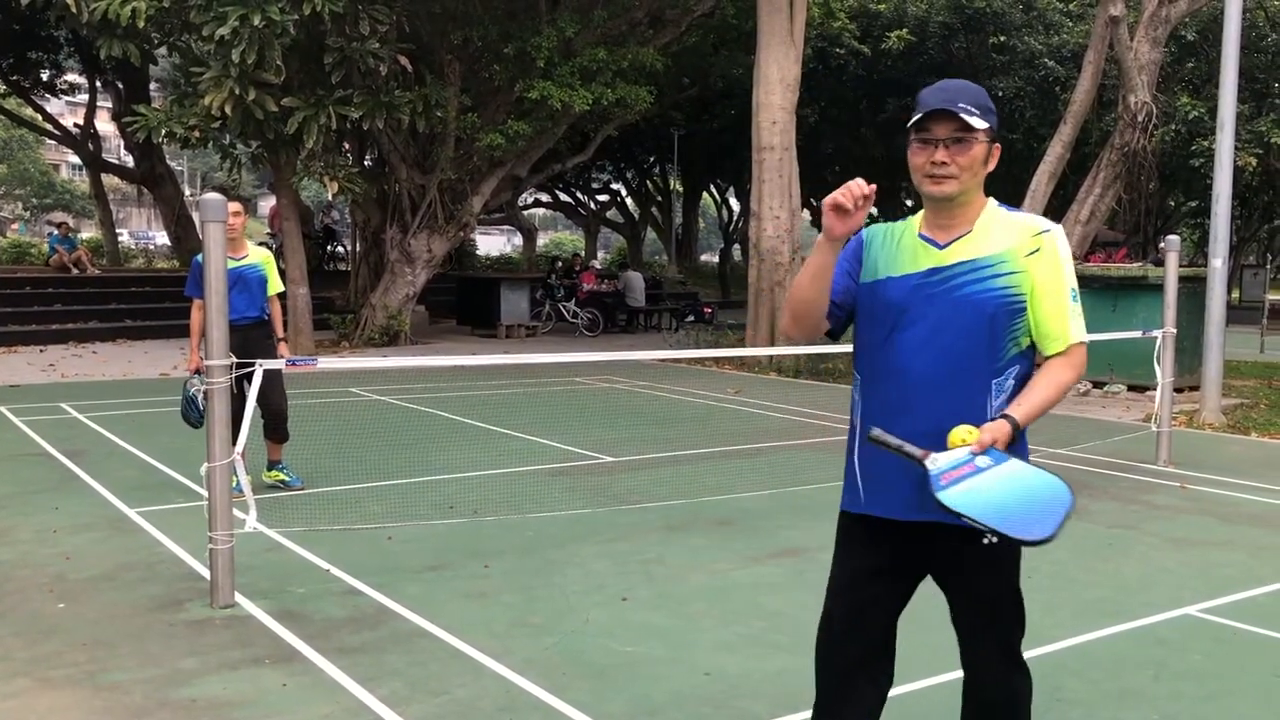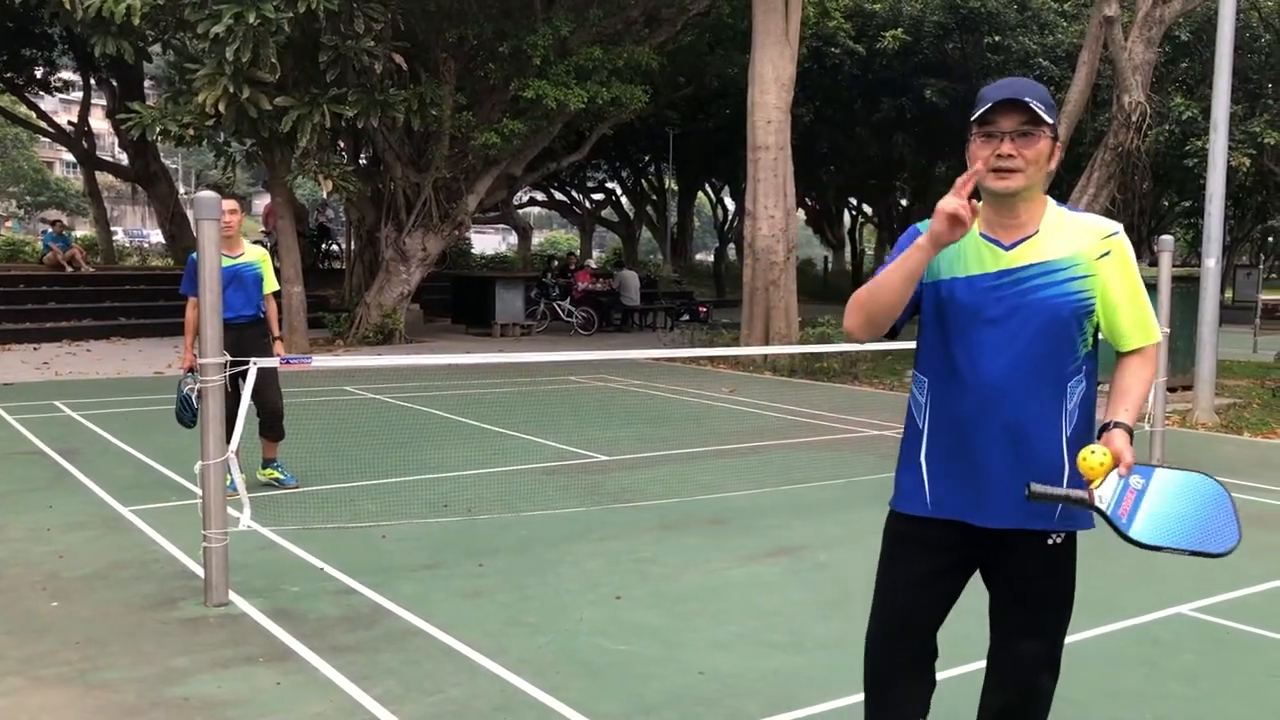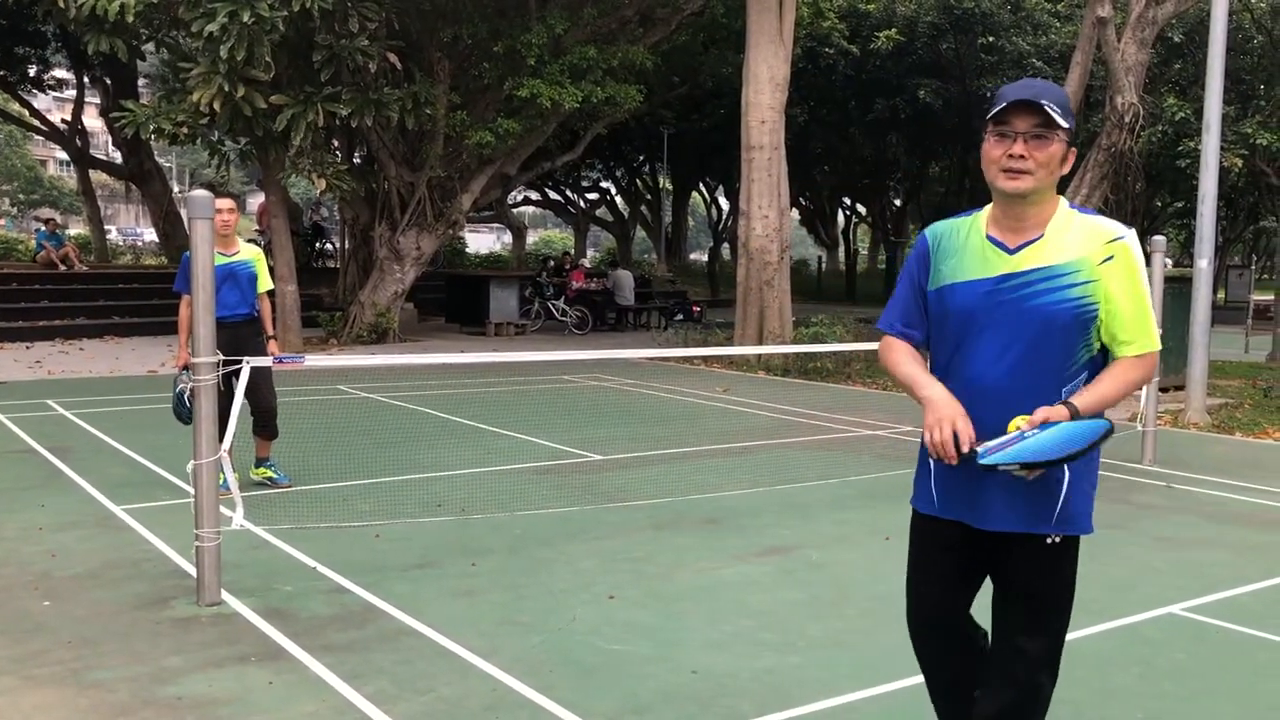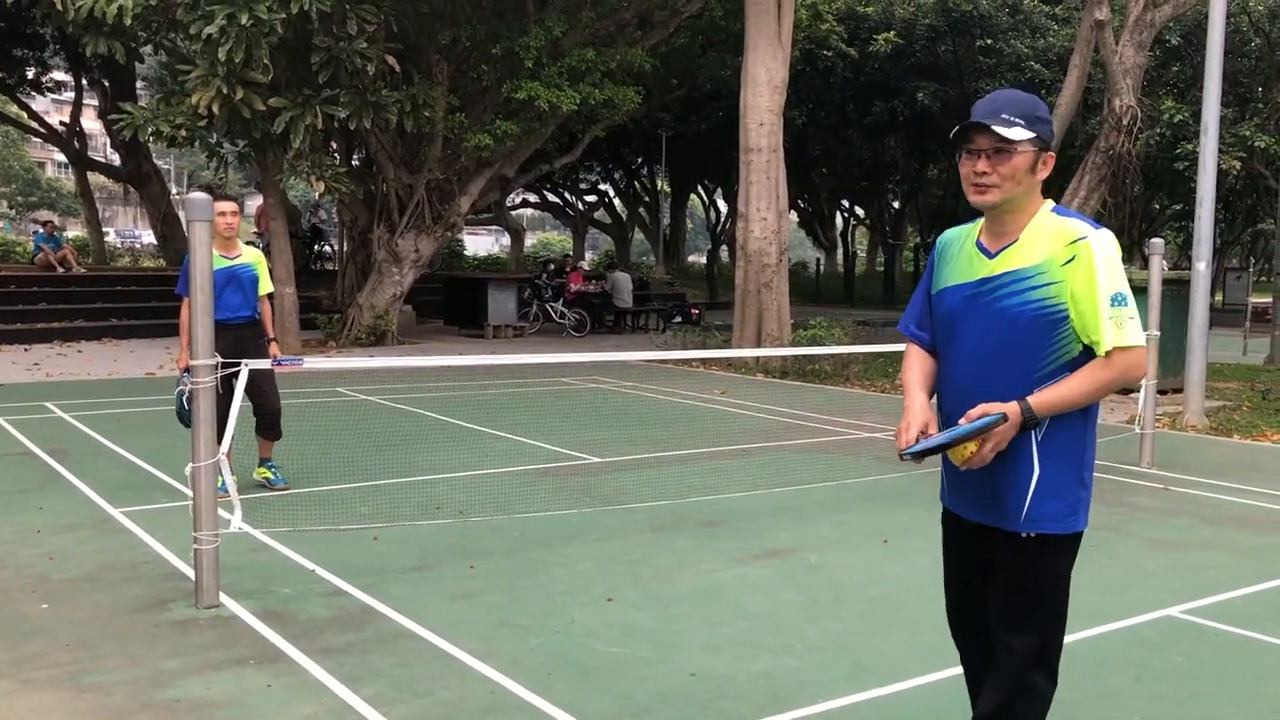
dt=0.4s
person 1, frame 1
left shoulder: (1032, 240)
right shoulder: (875, 243)
left elbow: (1068, 355)
right elbow: (801, 328)
left wrist: (1009, 422)
right wrist: (831, 243)
right hip: (876, 494)
left knee: (993, 660)
right knee: (846, 646)
person 1, frame 2
left shoulder: (1098, 241)
right shoulder: (931, 241)
left elbow: (1138, 349)
right elbow: (860, 326)
left wrist: (1119, 425)
right wrist: (929, 242)
left hip: (1040, 501)
right hip: (931, 493)
left knee: (1024, 665)
right knee: (895, 641)
person 1, frame 3
left shoulder: (1105, 244)
right shoulder: (939, 241)
left elbow: (1139, 356)
right elbow: (894, 342)
left wrist: (1071, 411)
right wrist: (933, 395)
left hip: (1043, 498)
right hip: (945, 491)
left knee: (1023, 661)
right knee: (932, 627)
person 1, frame 4
left shoulder: (1081, 245)
right shoulder: (950, 246)
left elbow: (1127, 360)
right elbow: (921, 343)
left wrist: (1022, 412)
right wrist: (917, 401)
left hip: (1039, 499)
right hip: (965, 489)
left knee: (1021, 654)
right knee: (971, 631)
person 2, frame 1
left shoulder: (264, 256)
right shoulder: (204, 261)
right elbow: (198, 309)
left wrist: (281, 340)
right wrist: (194, 352)
left hip: (260, 336)
right hip: (224, 340)
left knee: (276, 406)
right knee: (231, 411)
left ankle: (275, 468)
right ankle: (237, 473)
person 2, frame 2
left shoulder: (260, 255)
right shoulder: (200, 259)
right elbow: (193, 307)
left wrist: (277, 339)
right wrist: (188, 350)
left hip: (256, 335)
right hip: (220, 338)
left knee: (272, 404)
right knee: (226, 410)
left ankle: (270, 466)
right ankle: (232, 471)
person 2, frame 3
left shoulder: (254, 254)
right shoulder: (195, 257)
right elbow: (187, 304)
left wrist: (271, 337)
right wrist: (183, 348)
left hip: (250, 334)
right hip: (214, 336)
left knee: (266, 403)
right knee: (218, 408)
left ankle: (262, 465)
right ankle: (225, 470)
person 2, frame 4
left shoulder: (256, 257)
right elbow: (188, 307)
left wrist: (272, 340)
right wrist: (184, 350)
left hip: (251, 336)
right hip: (216, 338)
left knee: (269, 404)
right knee: (219, 411)
left ankle: (265, 465)
right ankle: (224, 473)
